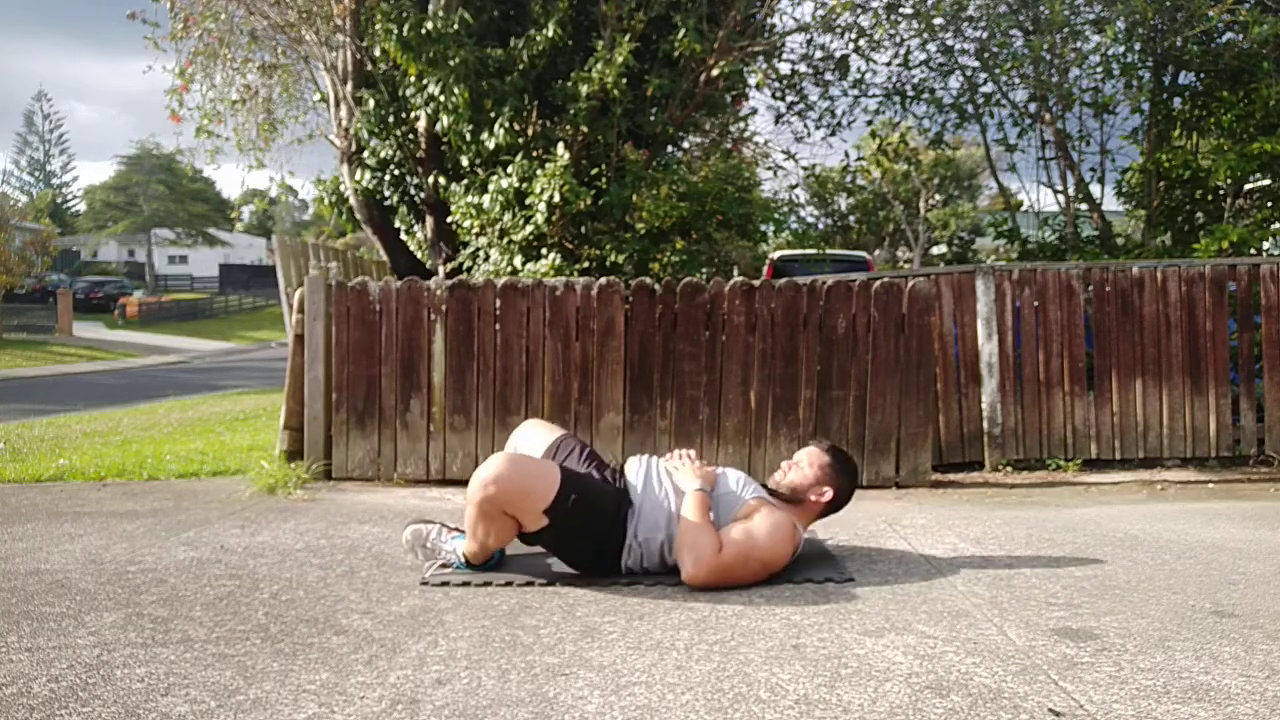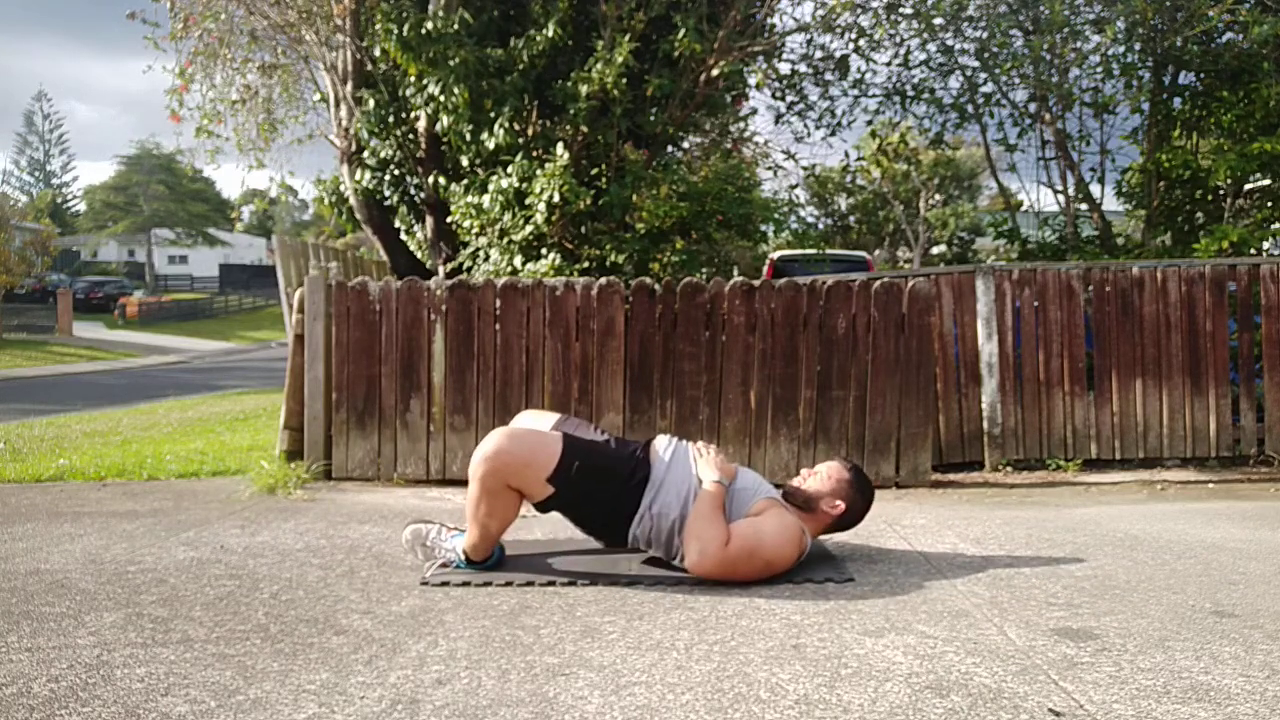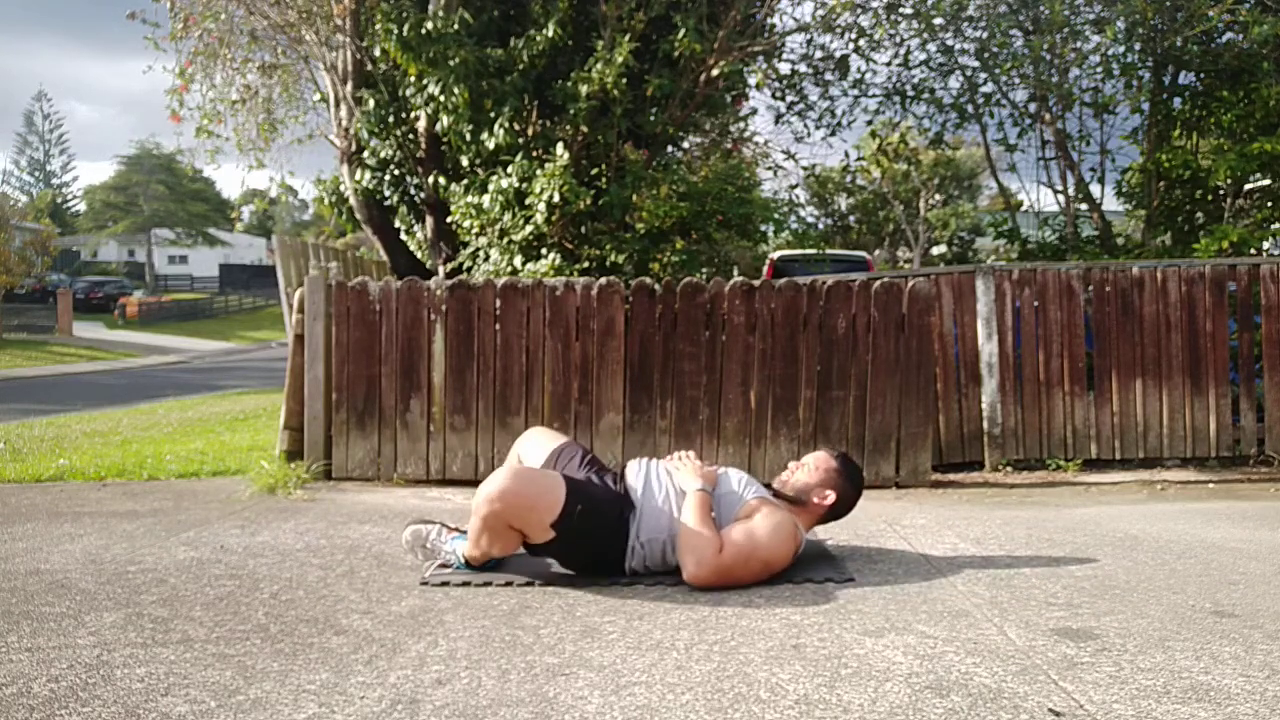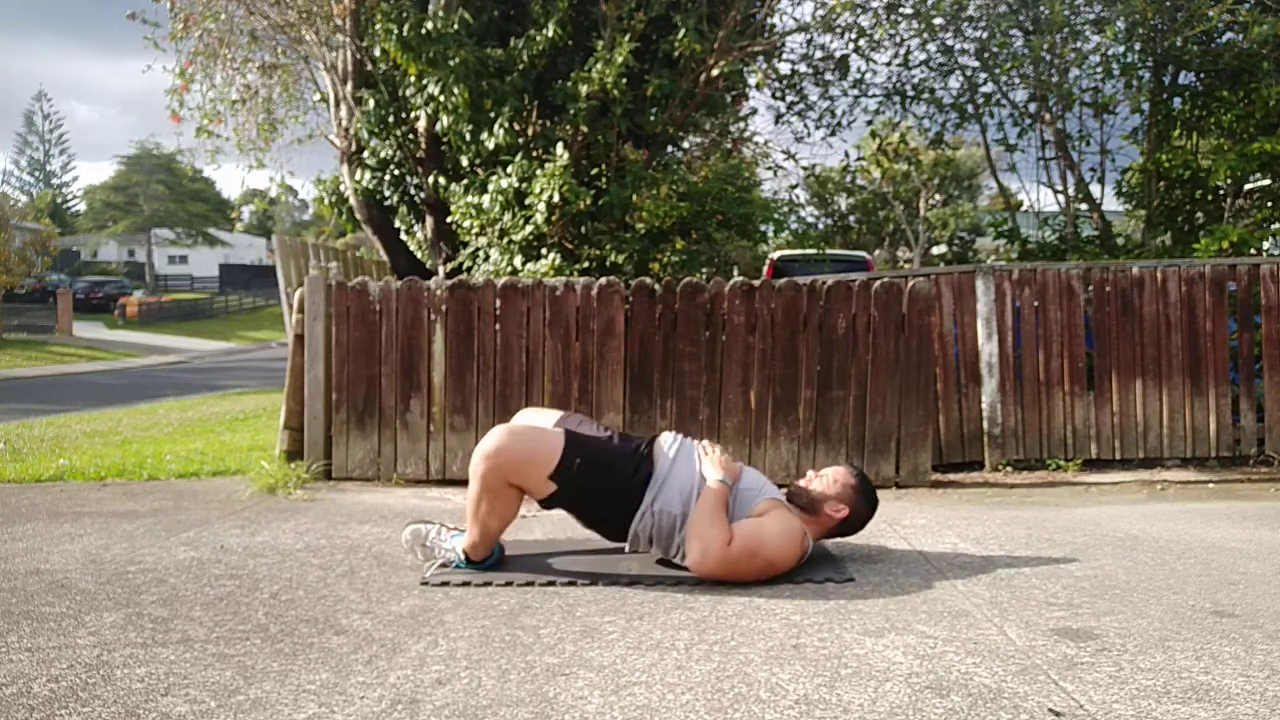
dt=0.5s
person 1, frame 1
left shoulder: (777, 532)
right shoulder: (765, 503)
left elbow: (698, 568)
left wrist: (696, 488)
right wrist: (694, 473)
left hip: (610, 531)
right hip: (618, 484)
left knee: (498, 476)
right knee: (531, 433)
left ankle: (471, 553)
right ankle: (487, 533)
person 1, frame 2
left shoulder: (786, 535)
right shoulder: (775, 508)
left elbow: (703, 559)
left wrist: (715, 481)
right wrist: (717, 474)
left hip: (625, 496)
right hip: (636, 464)
left knee: (499, 450)
right knee: (527, 424)
left ankle: (472, 552)
right ankle: (480, 533)
person 1, frame 3
left shoulder: (779, 532)
right shoulder: (767, 503)
left elbow: (700, 567)
left wrist: (697, 486)
right wrist: (698, 476)
left hip: (612, 534)
right hip: (619, 488)
left knee: (505, 490)
right knee: (533, 440)
left ankle: (470, 553)
right ankle: (484, 536)
person 1, frame 4
left shoulder: (787, 536)
right shoulder: (778, 510)
left elbow: (705, 558)
left wrist: (719, 480)
right wrist: (721, 474)
left hip: (626, 492)
left knee: (500, 446)
right knee: (526, 422)
left ankle: (472, 551)
right ankle: (479, 532)
